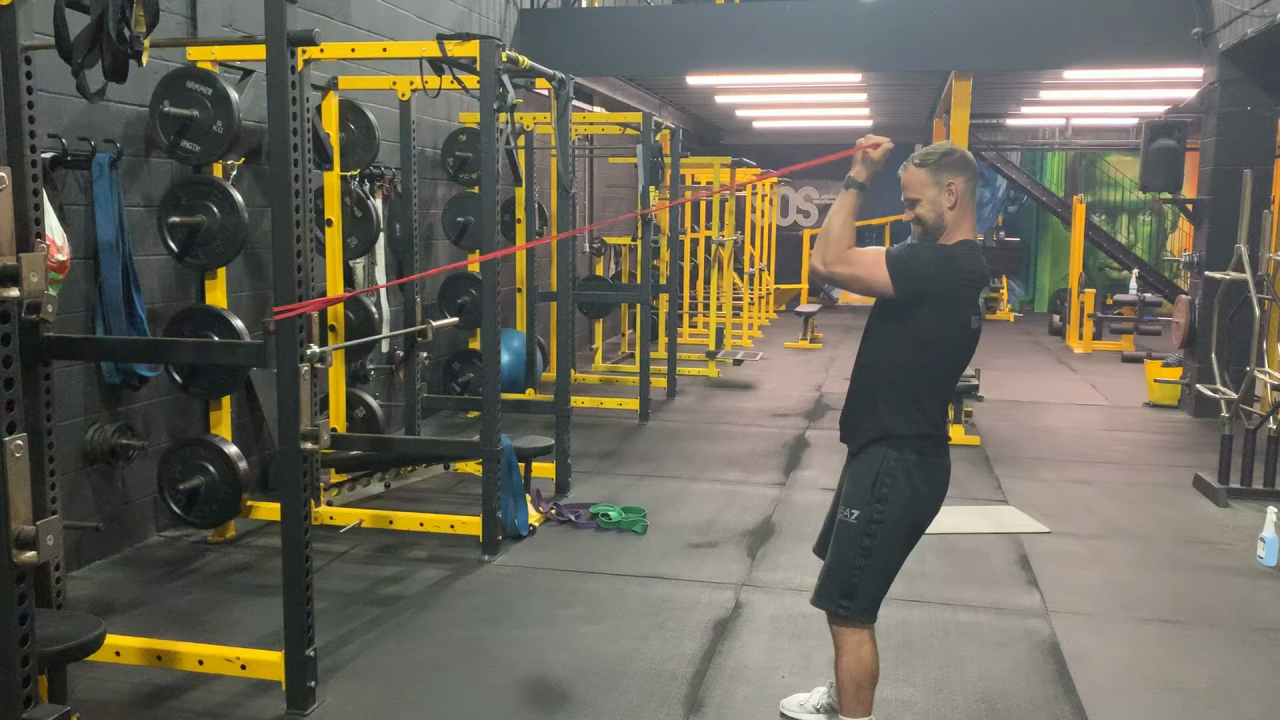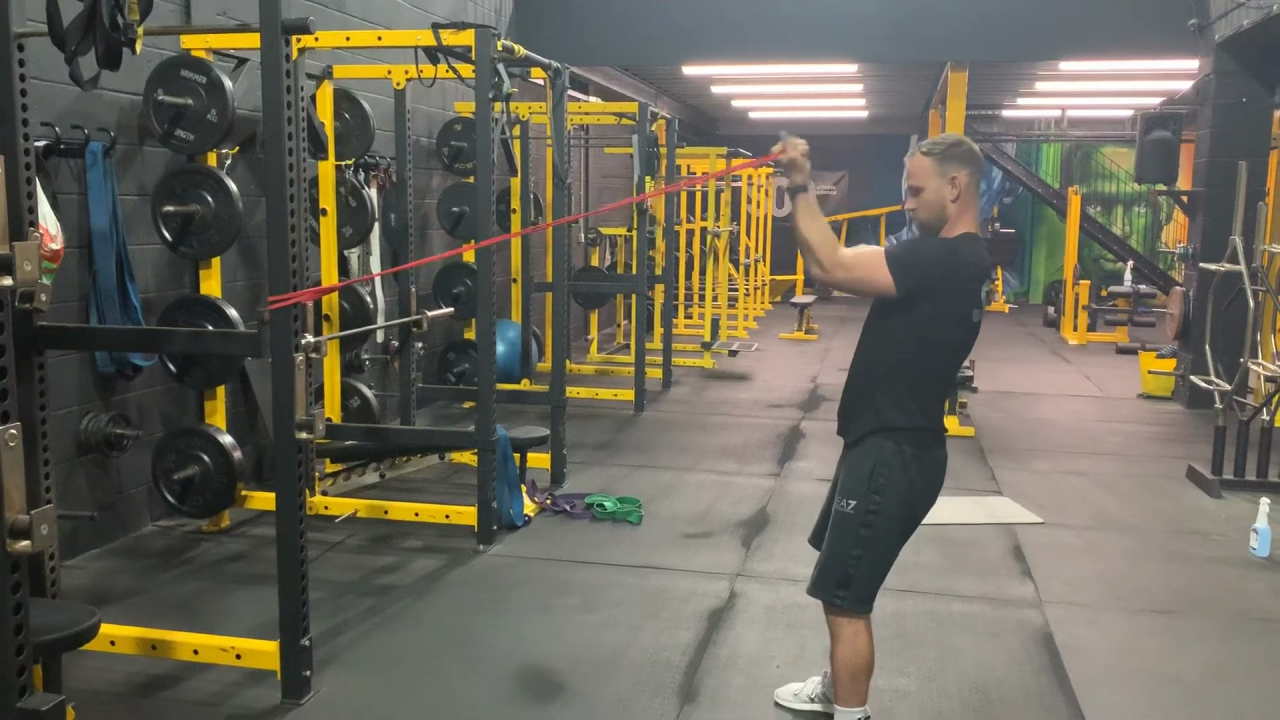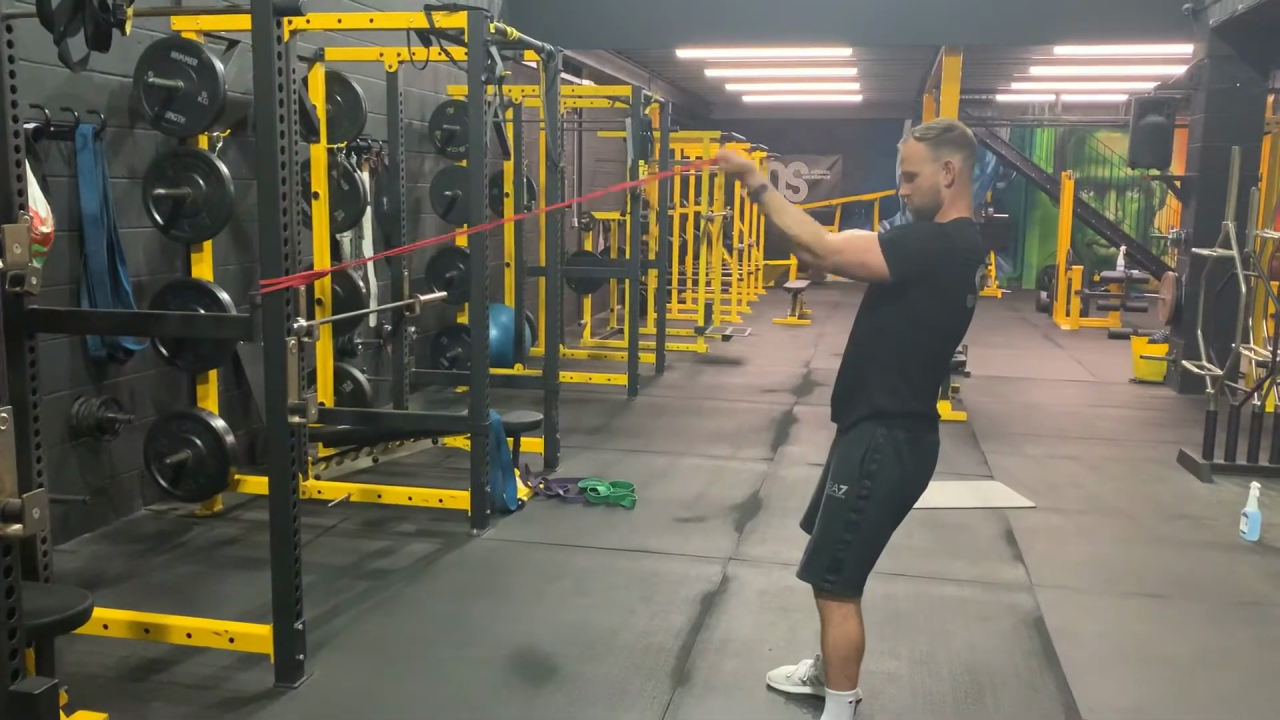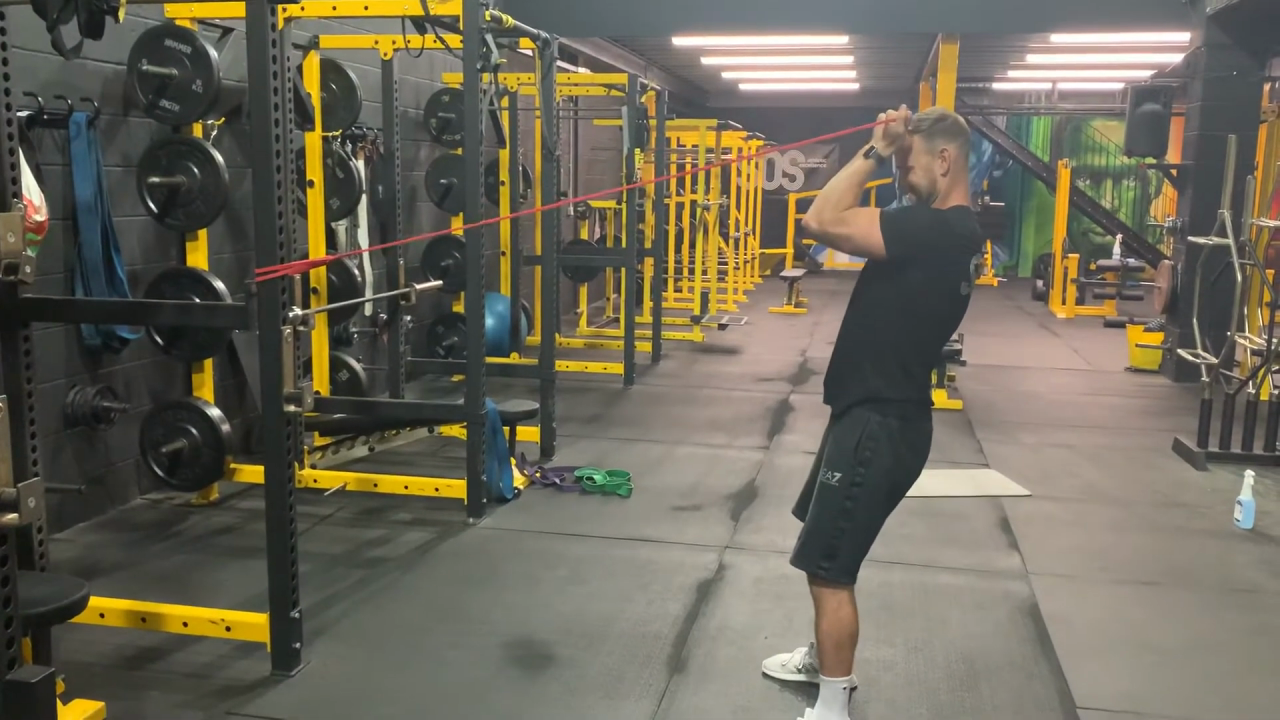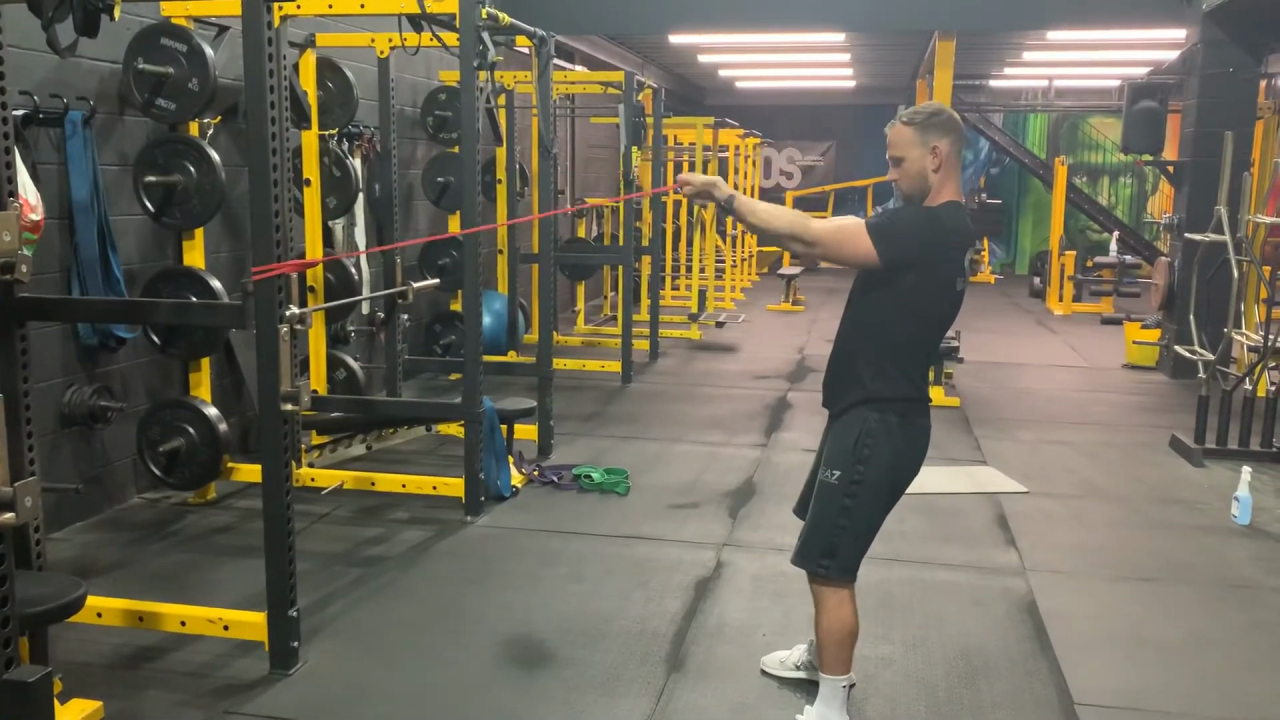
dt=1s
person 1, frame 1
left shoulder: (943, 267)
right shoulder: (953, 265)
left elbow: (829, 262)
left wrist: (856, 179)
left hip: (897, 462)
right hip: (894, 451)
left knee: (848, 607)
right knee: (845, 593)
person 1, frame 2
left shoulder: (947, 261)
right shoulder: (953, 258)
left elbow: (831, 268)
right elbow: (857, 267)
left wrist: (801, 186)
left hip: (895, 453)
right hip: (890, 442)
left knee: (844, 597)
right knee: (841, 581)
person 1, frame 3
left shoulder: (940, 246)
right shoulder: (944, 242)
left elbow: (825, 251)
right elbow: (852, 249)
left wrist: (758, 185)
left hip: (885, 438)
right hip: (885, 427)
left knee: (833, 580)
right knee: (834, 564)
right ankle: (829, 670)
person 1, frame 4
left shoulder: (938, 231)
right shoulder: (945, 230)
left elbow: (822, 221)
right elbow: (845, 225)
left wrist: (873, 151)
left hip: (879, 423)
right hip: (876, 412)
left knee: (827, 567)
right knee: (826, 553)
right ankle: (826, 658)
person 1, frame 5
left shoulder: (929, 230)
right shoulder: (937, 226)
left elbow: (810, 238)
right elbow: (832, 234)
left wrist: (726, 196)
left hip: (879, 422)
right hip: (875, 412)
left knee: (827, 566)
right knee: (826, 552)
right ankle: (825, 656)
